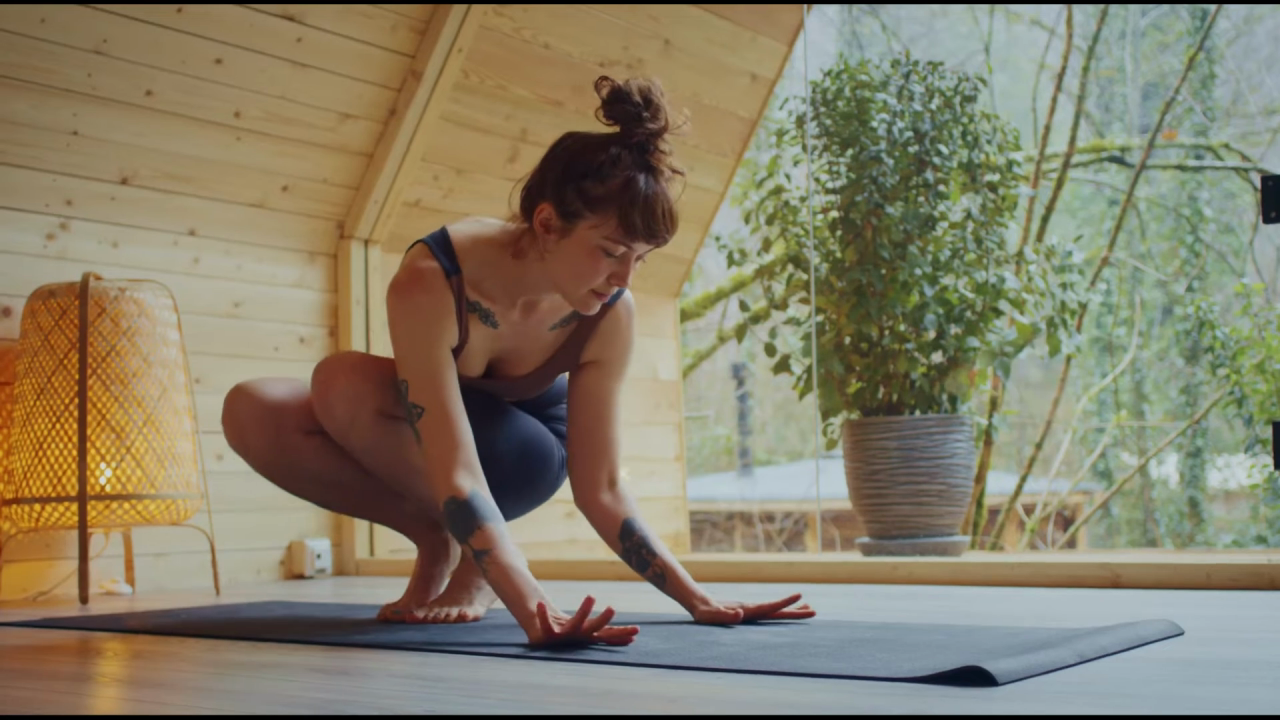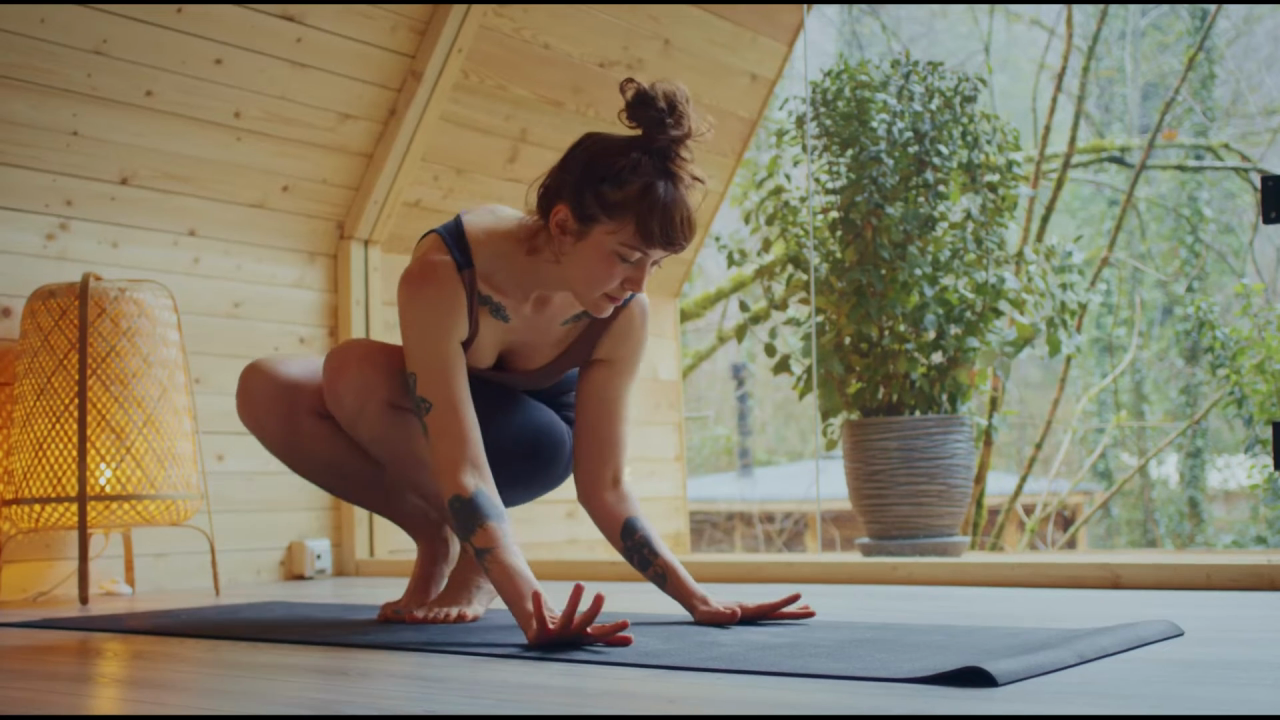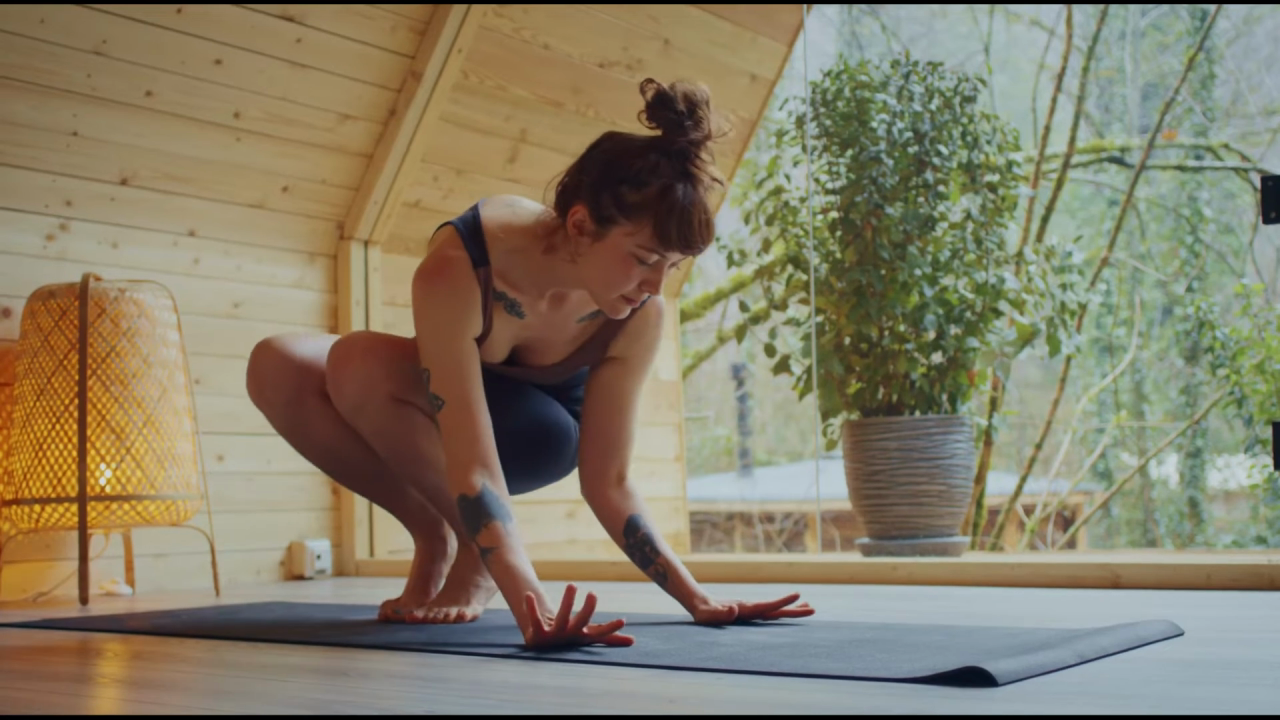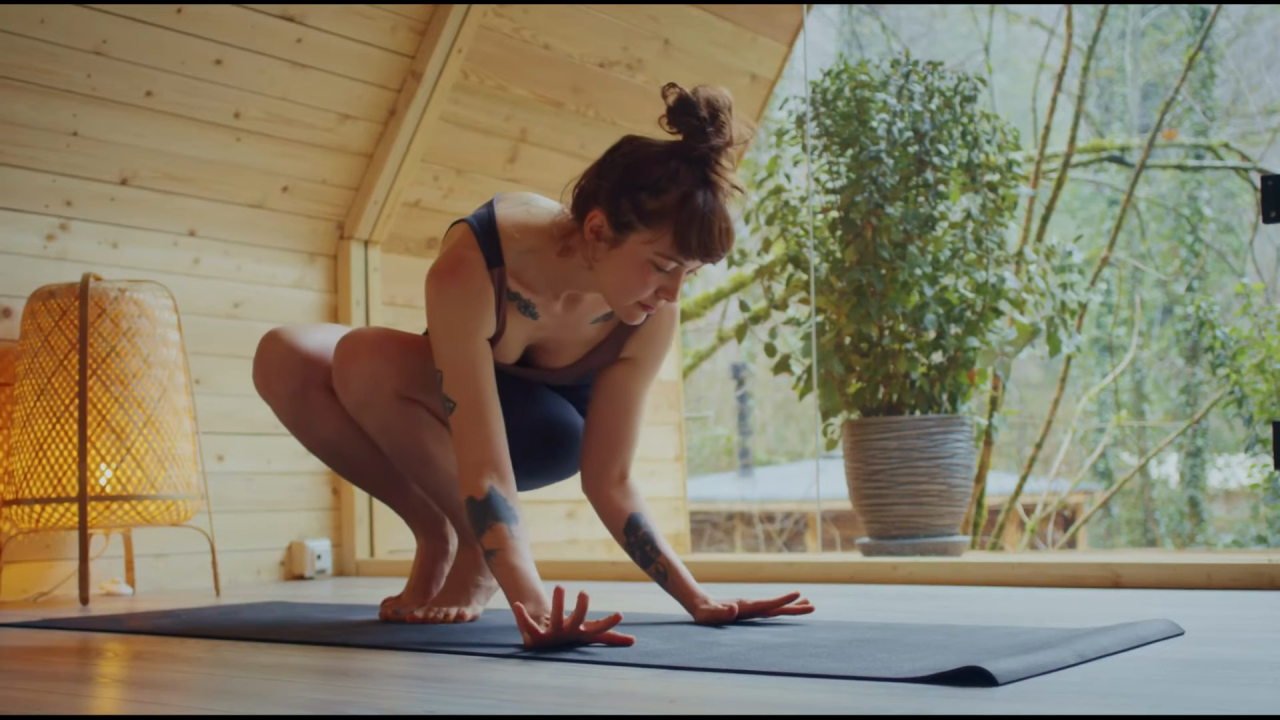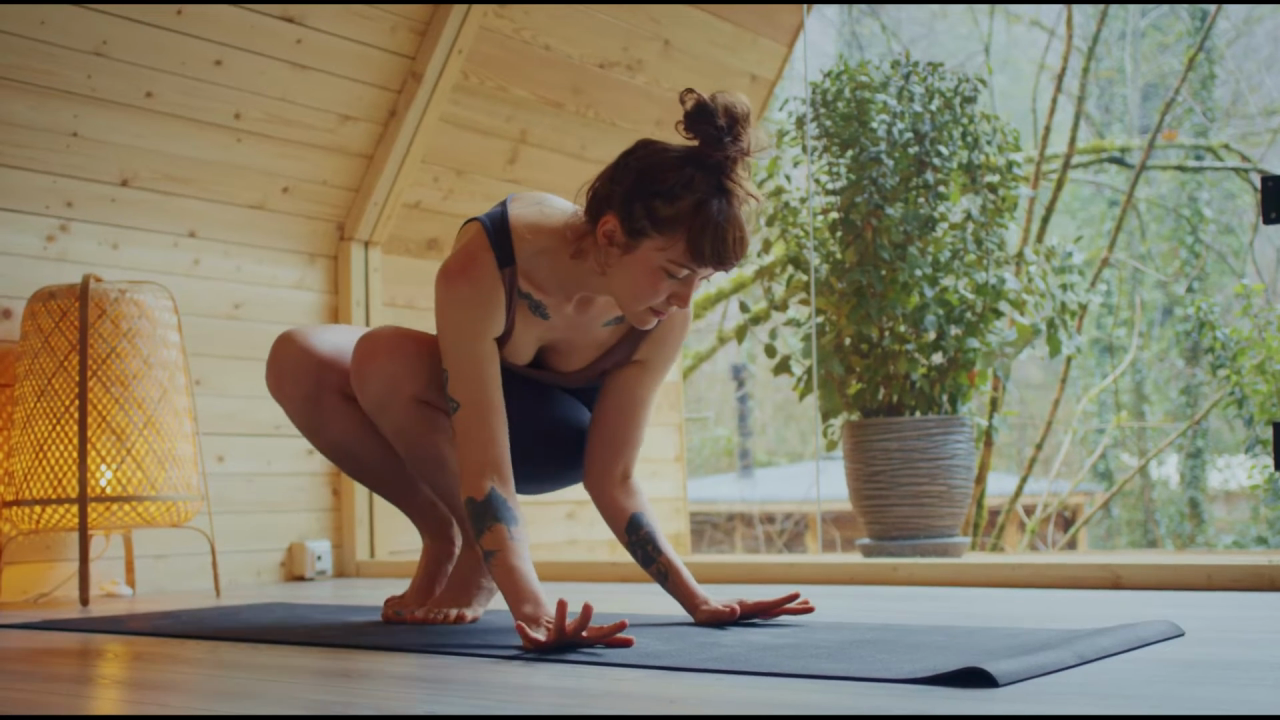
dt=0.2s
person 1, frame 1
left shoulder: (609, 318)
right shoulder: (428, 284)
left elbow: (600, 491)
right elbow: (456, 476)
left wrist: (697, 601)
right wrist: (534, 609)
left hip: (529, 449)
right hip: (419, 451)
left knee: (341, 385)
right knee: (251, 412)
left ankle: (479, 558)
right ankle: (436, 542)
person 1, frame 2
left shoulder: (623, 317)
right shoulder: (440, 276)
left elbow: (604, 489)
right elbow: (462, 472)
left wrist: (697, 600)
right wrist: (533, 609)
left hip: (536, 438)
right hip: (426, 434)
left knee: (353, 374)
right knee: (265, 390)
left ankle: (476, 560)
right ankle: (438, 540)
person 1, frame 3
left shoulder: (640, 317)
right shoulder: (455, 269)
left elbow: (608, 484)
right elbow: (474, 468)
left wrist: (696, 599)
right wrist: (531, 607)
left hip: (542, 430)
right hip: (435, 418)
left knee: (358, 367)
right knee: (276, 369)
left ankle: (475, 560)
right ankle: (435, 538)
person 1, frame 4
left shoulder: (653, 320)
right shoulder: (470, 268)
left elbow: (610, 482)
right elbow: (485, 471)
left wrist: (696, 599)
right wrist: (535, 609)
left hip: (553, 426)
right hip: (447, 407)
right knee: (283, 360)
left ankle: (476, 554)
right ankle: (436, 536)
person 1, frame 5
left shoulder: (664, 322)
right shoulder: (481, 267)
left elbow: (613, 480)
right elbow: (486, 471)
left wrist: (696, 600)
right wrist: (534, 613)
left hip: (560, 433)
right hip: (452, 409)
left knee: (385, 365)
right knee: (297, 361)
left ankle: (480, 553)
right ankle: (441, 537)
